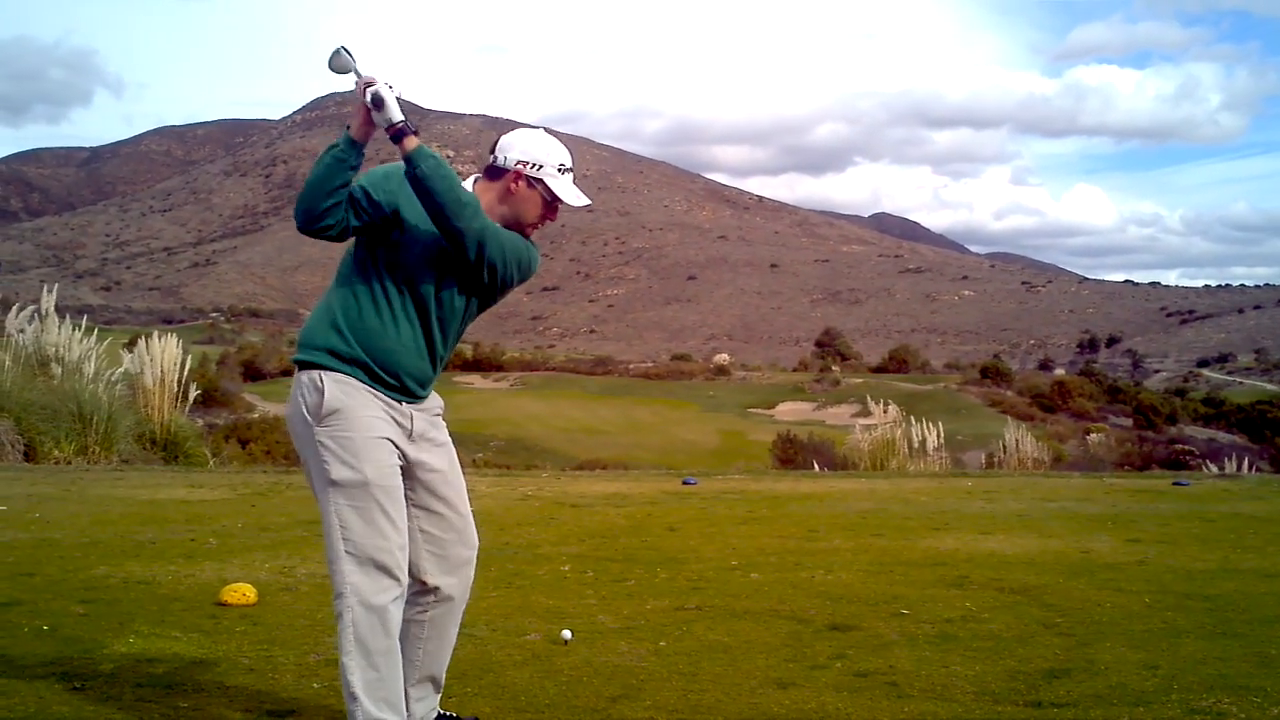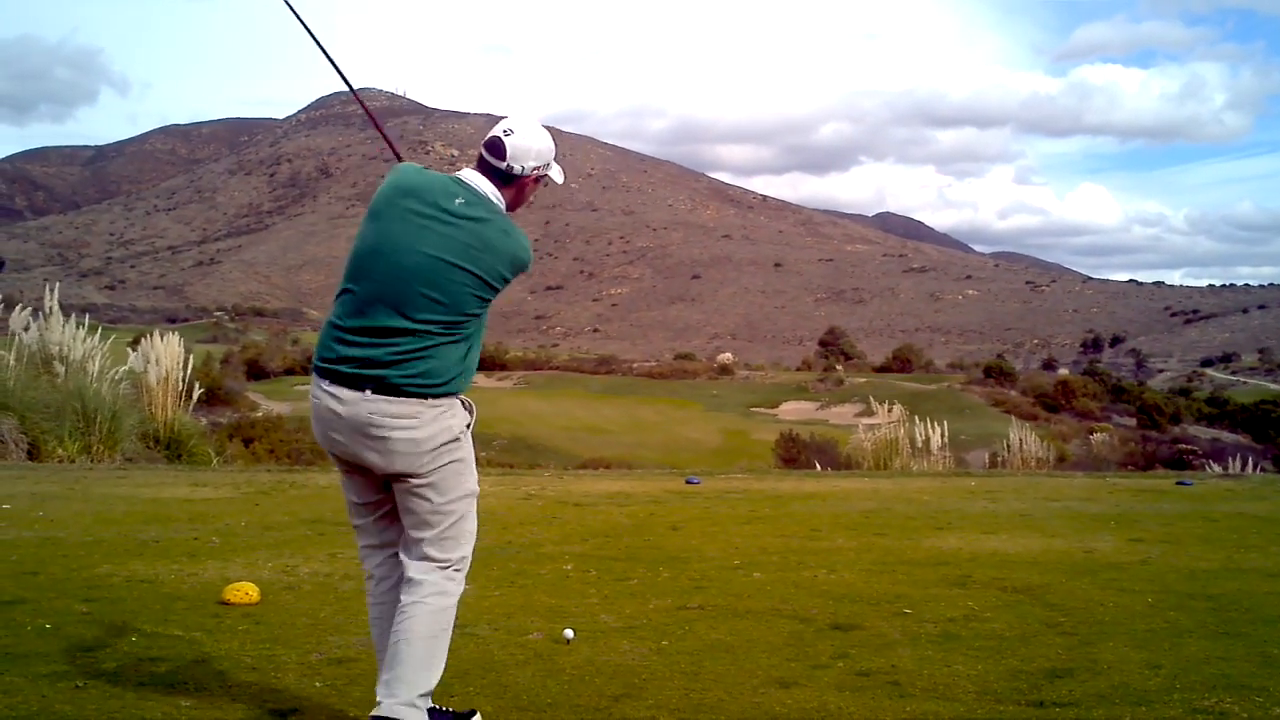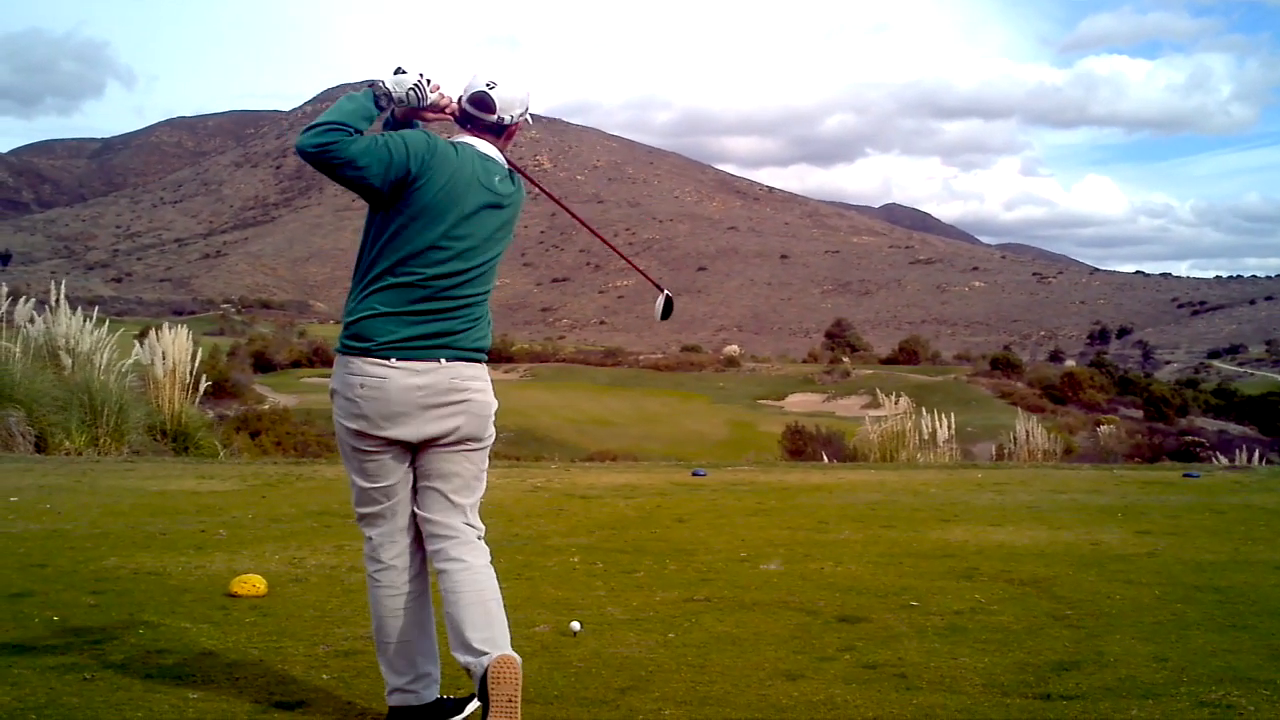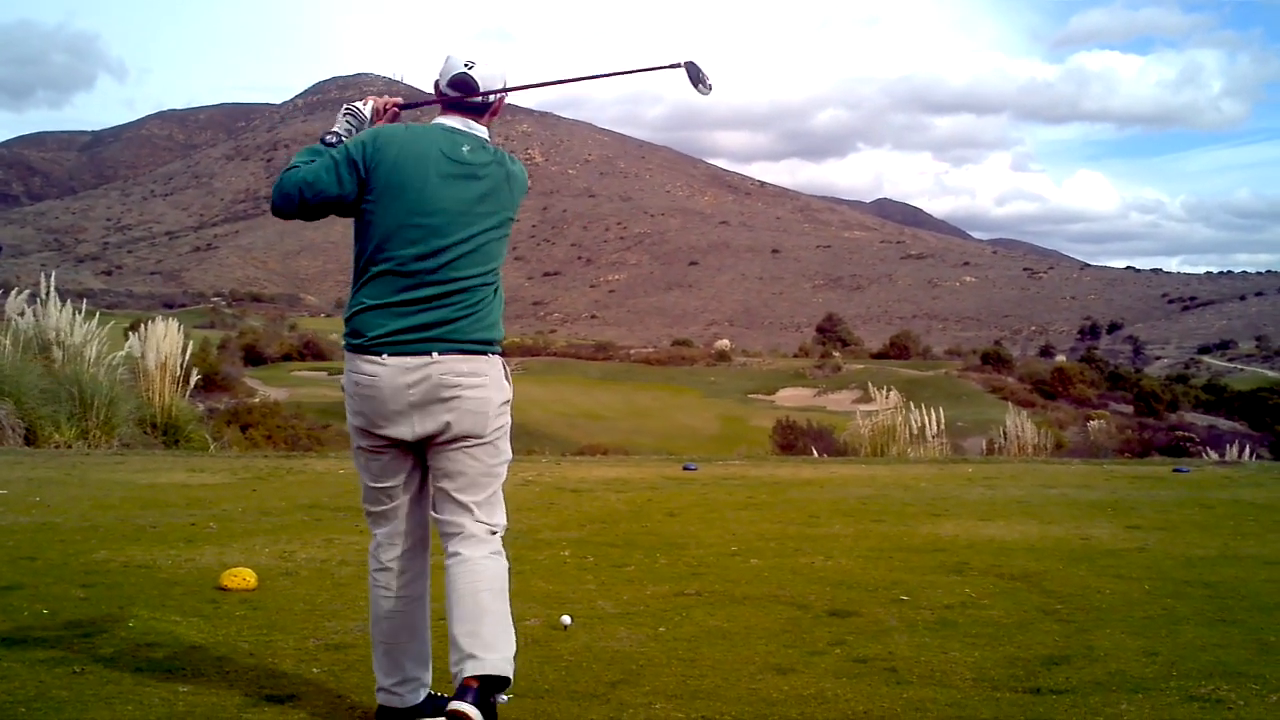
dt=0.5s
person 1, frame 1
left shoulder: (516, 256)
right shoulder: (396, 185)
left elbow: (465, 235)
right elbow: (314, 217)
left wrist: (404, 130)
right wrist: (360, 133)
left hip: (415, 405)
right hip: (341, 394)
left knee: (449, 558)
right knee: (376, 571)
person 1, frame 2
left shoulder: (404, 183)
right shoulder: (509, 248)
left hip: (335, 401)
right hip: (419, 416)
left knee: (385, 555)
right knee: (438, 563)
person 1, frame 3
left shoulder: (424, 157)
right shoulder: (510, 191)
left elbow: (316, 144)
left wrist: (388, 93)
right wrist: (410, 121)
left hip: (373, 378)
right hip: (459, 383)
left knee: (391, 544)
right knee: (457, 536)
right ankle: (493, 660)
person 1, frame 4
left shoulder: (384, 148)
right shoulder: (512, 176)
left elbow: (285, 198)
left wrist: (346, 129)
left hip: (377, 373)
right hip: (469, 377)
left knee: (394, 542)
right knee: (474, 535)
